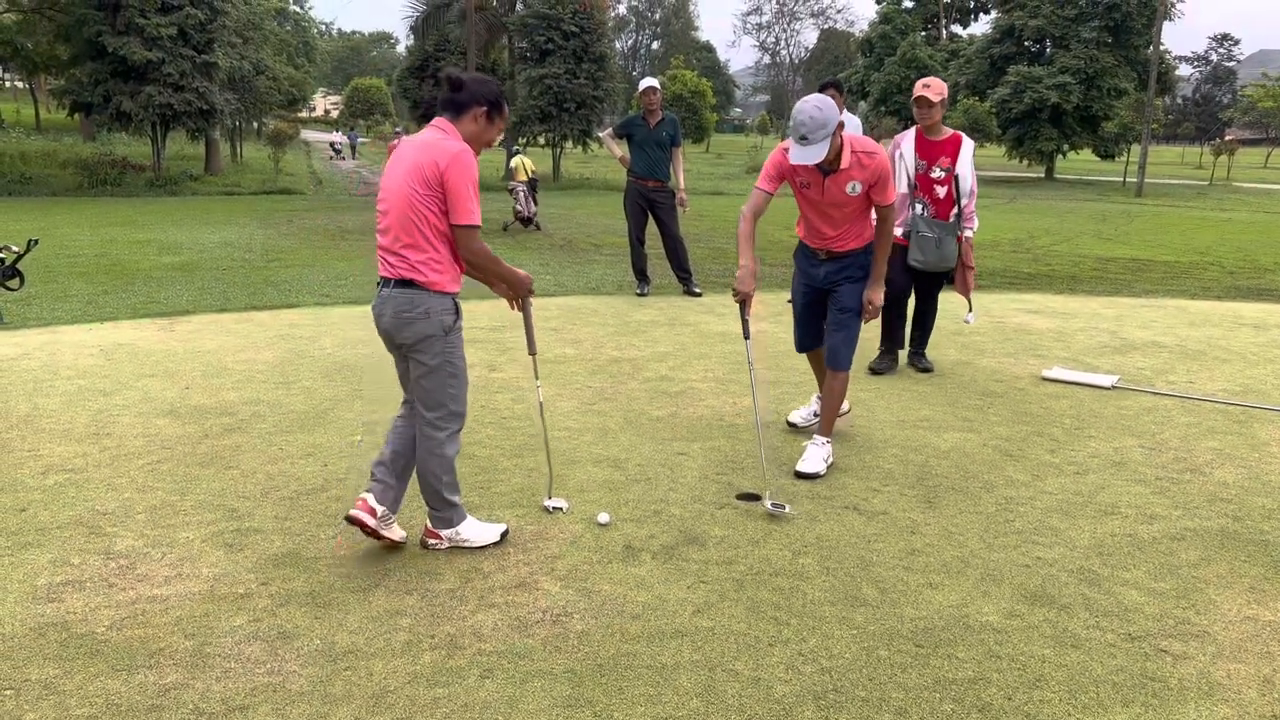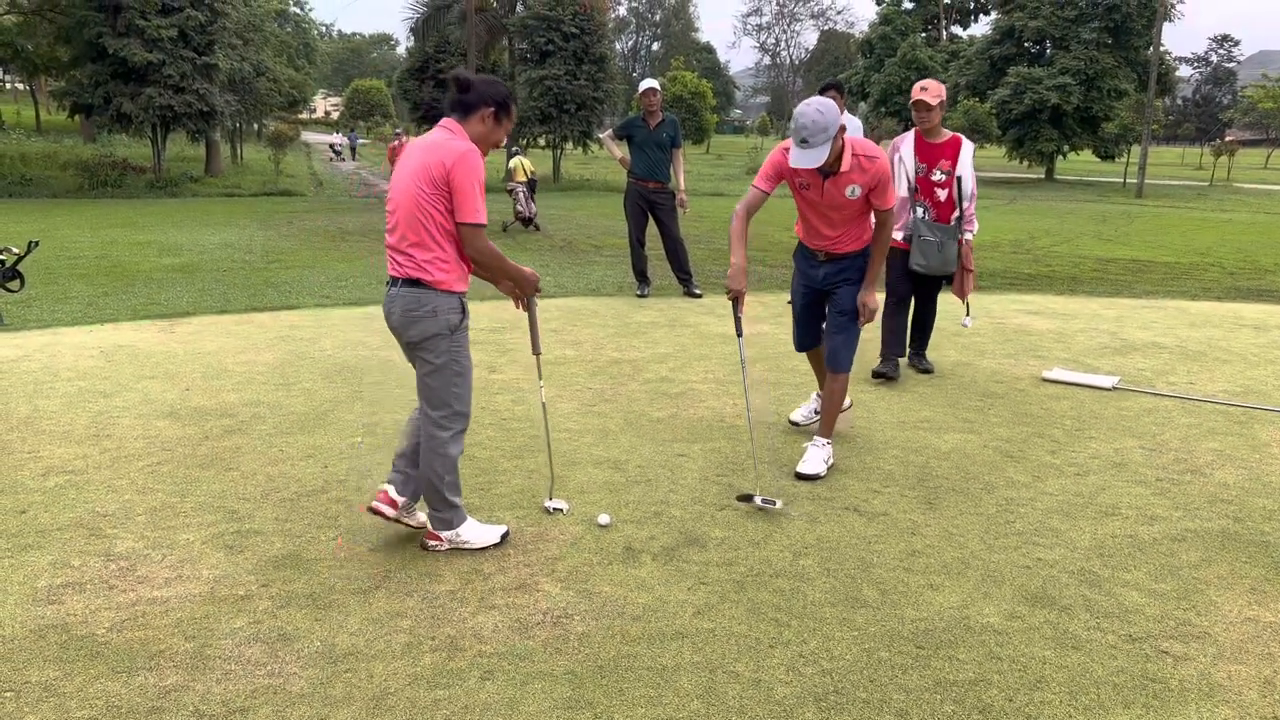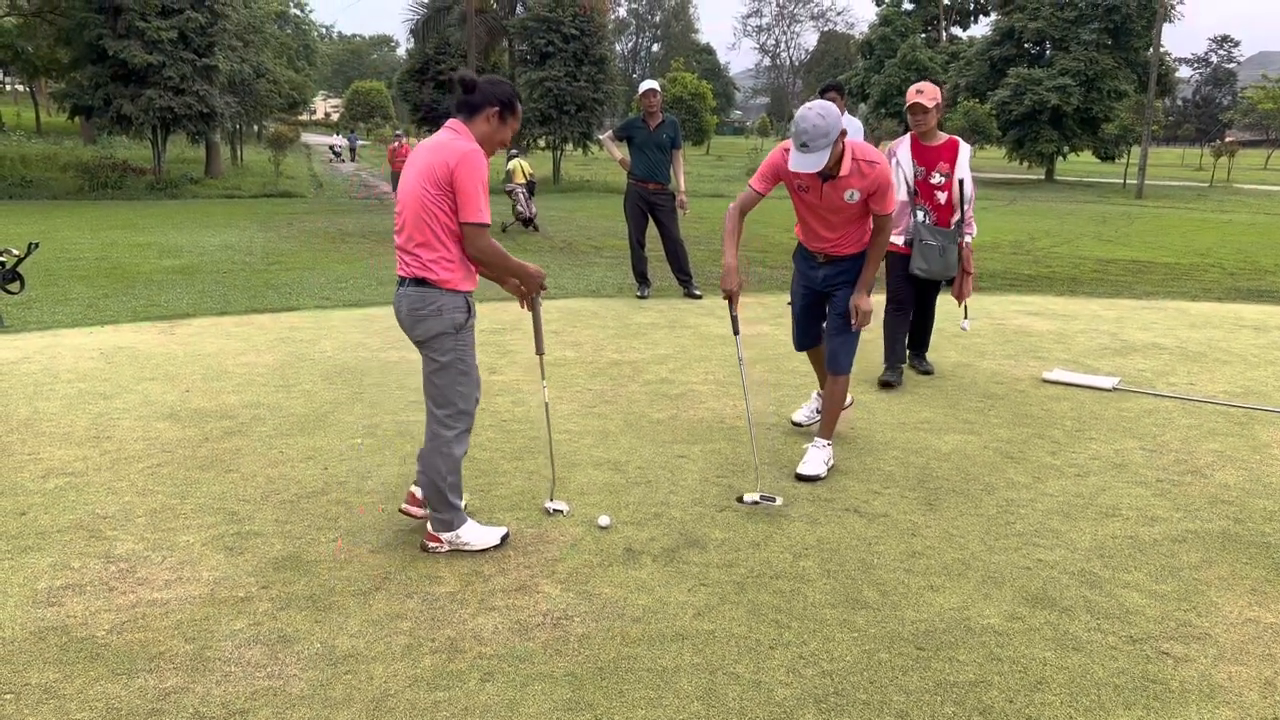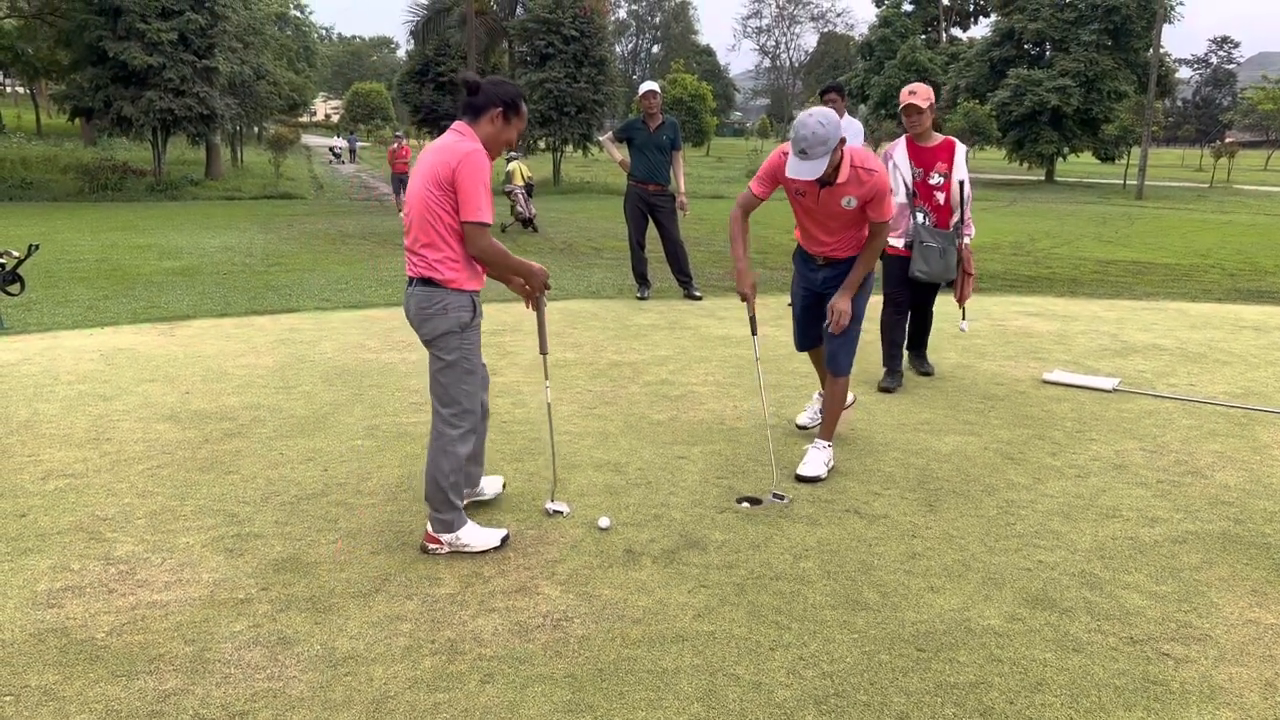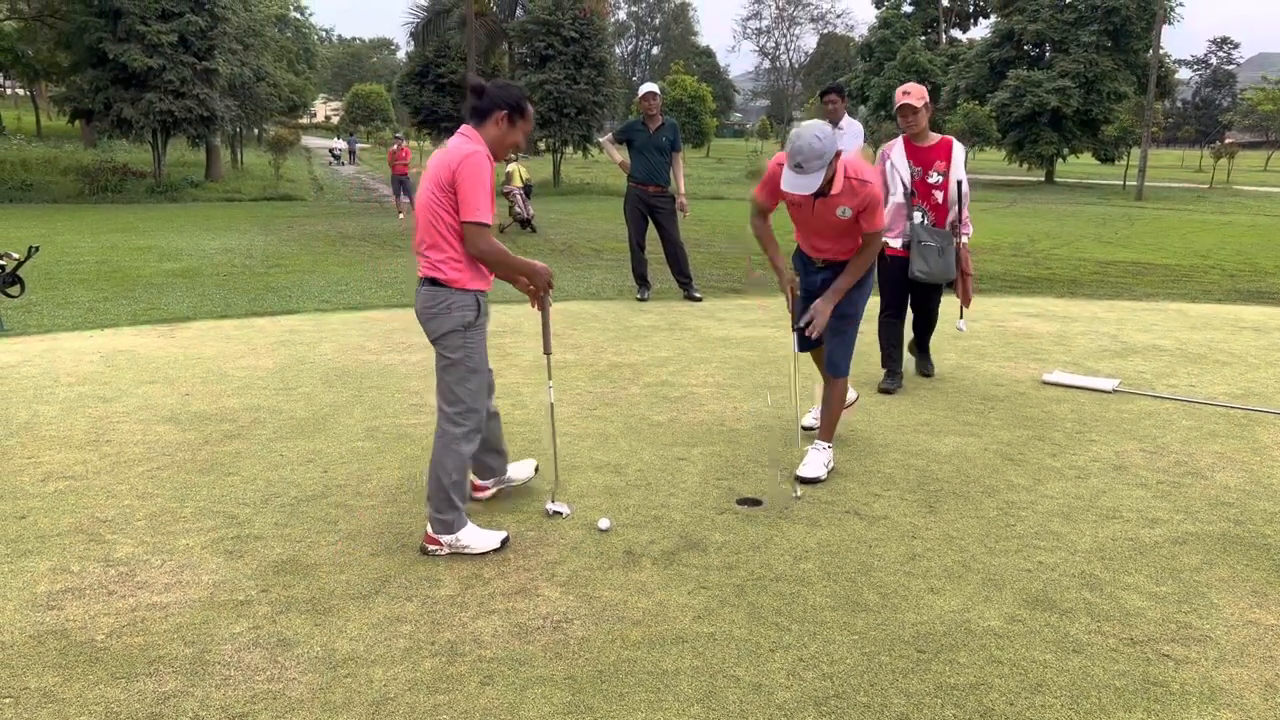
dt=0.1s
person 1, frame 1
left shoulder: (411, 146)
right shoulder: (455, 155)
right elbow: (467, 246)
left wrist: (493, 282)
right wrist: (512, 278)
left hip: (391, 296)
right hip: (427, 305)
left knee: (419, 408)
right knee: (441, 419)
left ankle: (378, 502)
right ankle: (446, 524)
person 1, frame 2
left shoulder: (418, 147)
right shoulder: (462, 154)
right elbow: (474, 244)
left wrist: (500, 281)
right wrist: (519, 275)
left hip: (402, 295)
right hip: (434, 303)
left knee: (435, 405)
right knee: (446, 418)
left ankle: (398, 491)
right ankle: (447, 526)
person 1, frame 3
left shoulder: (430, 147)
right shoulder: (466, 154)
right elbow: (476, 244)
left wrist: (504, 280)
right wrist: (523, 272)
left hip: (415, 293)
right hip: (442, 302)
left knee: (456, 399)
right knee: (452, 413)
left ankle: (426, 491)
right ankle: (446, 527)
person 1, frame 4
left shoulder: (439, 149)
right shoulder: (469, 155)
right elbow: (478, 243)
left wrist: (510, 279)
right wrist: (527, 271)
left hip: (426, 293)
right hip: (449, 301)
left knee: (470, 394)
right knee: (457, 413)
left ankle: (466, 482)
right ankle: (446, 527)
person 1, frame 5
left shoulder: (454, 152)
right shoulder: (473, 158)
right elbow: (477, 244)
left wrist: (517, 278)
right wrist: (530, 269)
left hip: (449, 296)
right hip: (457, 301)
left knee: (479, 394)
right knee: (460, 414)
left ankle: (489, 472)
right ankle: (446, 529)
person 2, frame 1
left shoulder: (873, 159)
right shoulder: (786, 156)
left elbow: (886, 221)
right elbow: (750, 212)
left wrist: (875, 284)
right wrist: (746, 267)
left hip: (854, 262)
right hip: (809, 256)
left knee: (839, 353)
right knee: (808, 338)
left ankle: (822, 442)
right ankle: (827, 398)
person 2, frame 2
left shoulder: (874, 163)
right shoulder: (785, 155)
left elbow: (885, 225)
right elbow: (744, 209)
left wrist: (869, 288)
right wrist: (738, 263)
left hip: (852, 263)
right hip: (808, 257)
left knee: (838, 355)
right knee: (807, 337)
left ankle: (822, 443)
right ankle: (828, 396)
person 2, frame 3
left shoulder: (874, 167)
right shoulder: (784, 157)
left elbow: (883, 230)
right elbow: (738, 209)
left wrist: (863, 290)
right wrist: (730, 263)
left hip: (852, 264)
right hip: (807, 258)
left knee: (838, 355)
right knee: (806, 337)
left ankle: (823, 445)
right ankle: (827, 394)
person 2, frame 4
left shoulder: (872, 174)
right shoulder: (782, 160)
left elbow: (878, 236)
right elbow: (741, 209)
left wrist: (847, 294)
right wrist: (742, 266)
left hip: (850, 266)
right hip: (807, 260)
left knee: (838, 356)
right knee: (807, 338)
left ankle: (823, 446)
right ankle: (829, 395)
person 2, frame 5
left shoulder: (865, 183)
right shoulder: (780, 169)
left elbow: (872, 245)
right elbow: (758, 216)
left wrist: (830, 299)
right wrist: (780, 270)
left hip: (851, 267)
right hip: (807, 264)
left knee: (835, 356)
right knee: (808, 339)
left ankle: (823, 446)
right ankle: (837, 391)
person 3, frame 1
left shoulder: (962, 145)
right shoulder: (902, 142)
left elbow: (967, 192)
left wrist: (967, 231)
right hip: (902, 232)
left knee: (928, 296)
right knee: (896, 291)
left ankle: (918, 351)
right ankle: (889, 352)
person 3, frame 2
left shoulder: (961, 147)
right shoulder: (901, 145)
left elbow: (968, 195)
left wrist: (967, 234)
right hip: (901, 236)
left knee: (927, 298)
right knee: (897, 296)
left ankle: (918, 352)
right ankle: (890, 358)
person 3, frame 3
left shoulder: (959, 150)
right shoulder: (897, 149)
left elbow: (965, 197)
left wrist: (966, 238)
right hip: (900, 240)
left knee: (926, 302)
right knee: (898, 302)
left ankle: (917, 353)
right ankle: (893, 365)
person 3, frame 4
left shoulder: (954, 150)
right shoulder: (894, 151)
left elbow: (962, 198)
left wrist: (964, 239)
right hip: (898, 242)
left knee: (924, 304)
right knee: (896, 305)
left ankle: (917, 352)
right ankle: (892, 369)
person 3, frame 5
left shoulder: (952, 149)
right shoulder: (890, 152)
left elbow: (959, 197)
left wrist: (962, 237)
right hip: (894, 244)
left knee: (927, 304)
right knee: (892, 308)
left ankle: (920, 346)
right ankle: (892, 370)
person 4, frame 1
left shoulder: (672, 122)
right shoulder: (631, 122)
left elbow: (676, 156)
right elbow: (605, 136)
left wrist: (681, 188)
right wrist: (620, 156)
left hip: (662, 189)
right hip: (636, 188)
left knee: (673, 236)
right knee: (636, 237)
left ankle: (687, 281)
right ankle: (642, 281)
person 4, frame 2
left shoulder: (672, 123)
right shoulder: (632, 123)
left elbow: (677, 157)
right elbow: (606, 137)
left wrist: (681, 189)
right wrist: (620, 157)
left hip: (662, 190)
right hip: (636, 189)
left knee: (673, 237)
right knee: (636, 238)
left ankle: (688, 282)
right ankle: (643, 282)
person 4, frame 3
left shoulder: (672, 124)
right shoulder: (632, 124)
left elbow: (677, 158)
right elbow: (606, 138)
left wrist: (681, 190)
right wrist: (620, 159)
left hip: (662, 192)
right hip: (636, 190)
left knee: (673, 238)
right knee: (636, 239)
left ankle: (688, 284)
right ankle: (643, 283)
person 4, frame 4
left shoulder: (672, 125)
right shoulder: (632, 125)
left elbow: (677, 159)
right elbow: (606, 140)
left wrist: (681, 192)
right wrist: (620, 160)
left hip: (662, 193)
right hip: (636, 192)
left knee: (673, 240)
right knee: (637, 241)
left ankle: (688, 285)
right ankle: (643, 285)
person 4, frame 5
left shoulder: (671, 126)
right shoulder: (631, 127)
left elbow: (677, 160)
right elbow: (606, 141)
left wrist: (681, 193)
right wrist: (620, 162)
left hip: (662, 194)
right hip: (636, 193)
left knee: (673, 241)
right knee: (637, 242)
left ankle: (688, 286)
right ankle: (643, 286)
